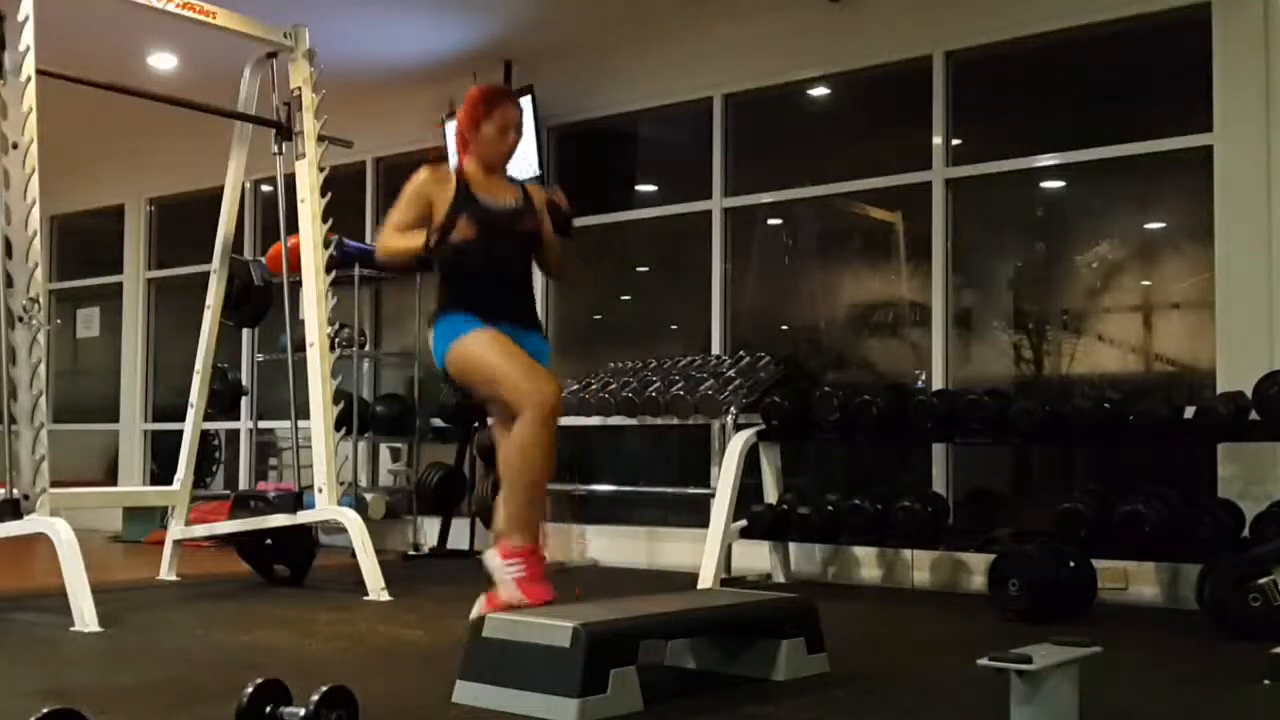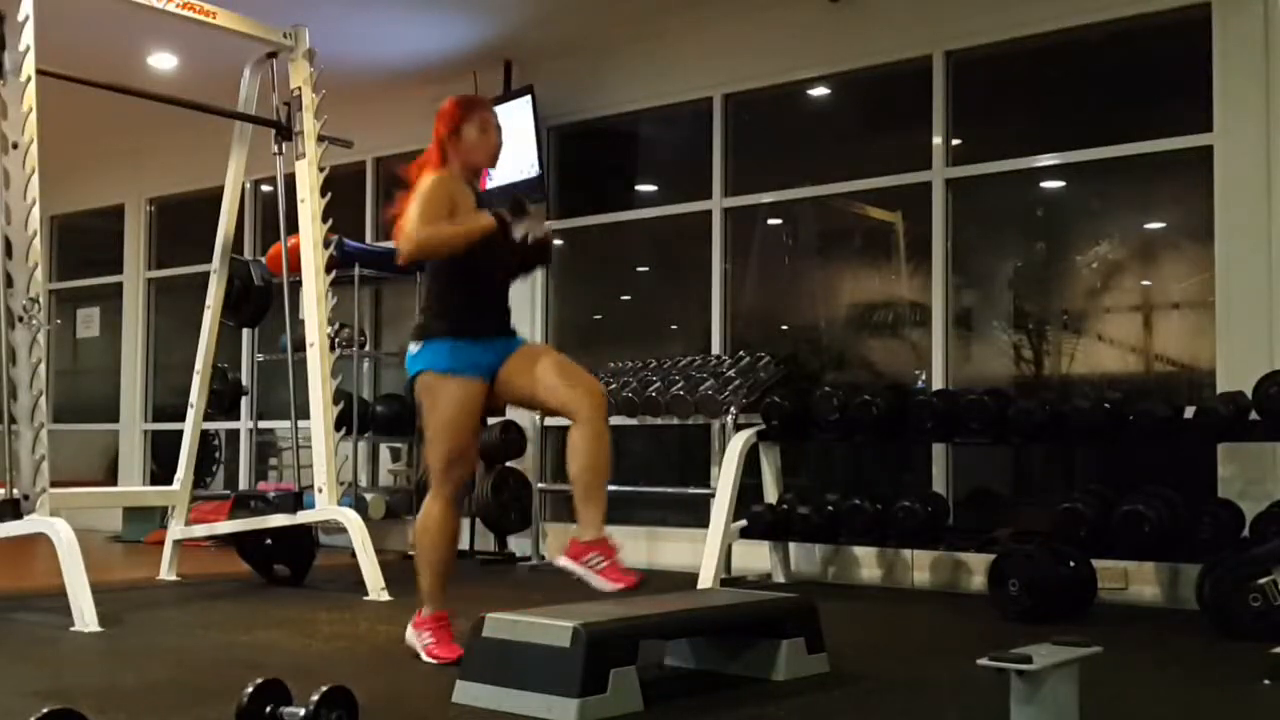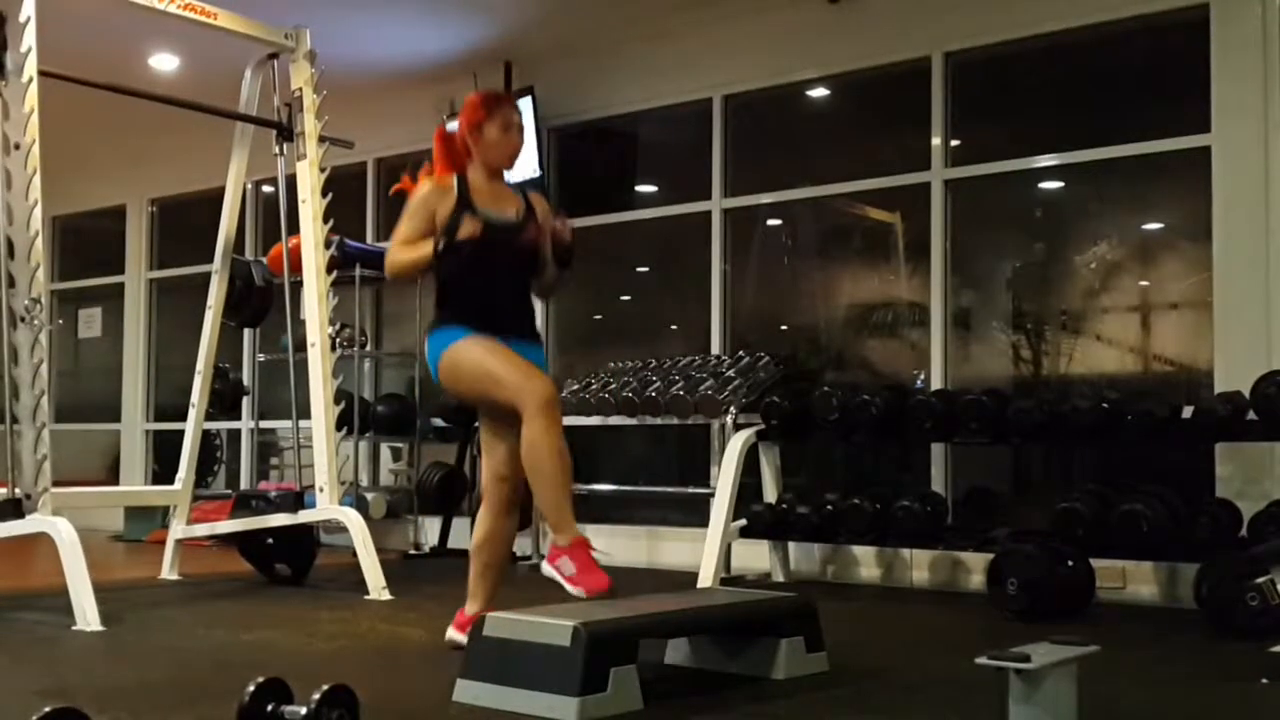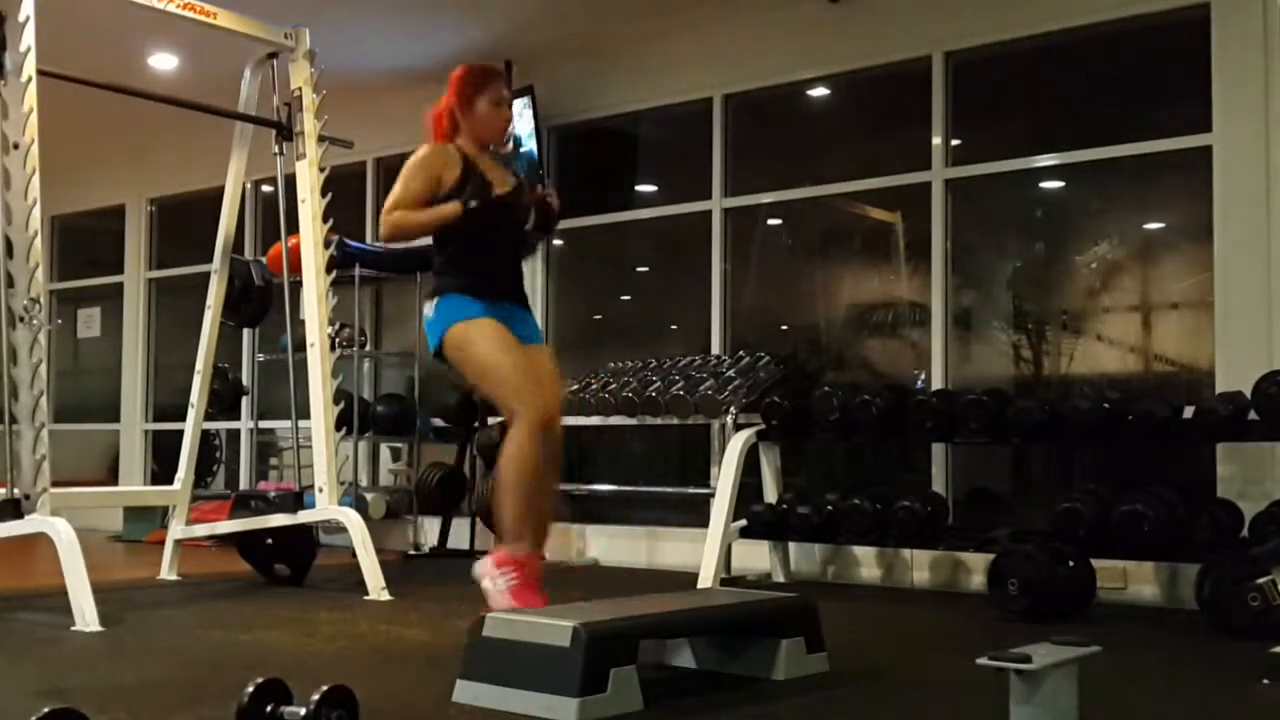
dt=1s
person 1, frame 1
left shoulder: (529, 197)
right shoulder: (434, 183)
left elbow: (555, 269)
right elbow: (385, 245)
left wrist: (559, 228)
right wrist: (435, 239)
left hip: (524, 330)
right hip: (463, 326)
left knee: (522, 469)
right knee: (541, 400)
left ankle: (502, 600)
right ankle: (516, 548)
person 1, frame 2
left shoulder: (483, 198)
right shoulder: (438, 187)
right elbow: (411, 245)
left wrist: (525, 253)
right wrist: (491, 221)
left hip: (500, 343)
right hip: (448, 346)
left knee: (590, 401)
right knee: (450, 483)
left ankle: (588, 543)
right ankle: (429, 618)
person 1, frame 3
left shoulder: (532, 204)
right shoulder: (439, 192)
left elbow: (543, 286)
right elbow: (395, 263)
left wrist: (553, 252)
right wrist: (443, 245)
left hip: (520, 343)
right hip: (459, 336)
left knee: (504, 489)
right knee: (540, 395)
left ankle: (472, 617)
right ankle: (566, 546)
person 1, frame 4
left shoulder: (510, 175)
right shoulder: (436, 159)
right elbow: (389, 226)
left wrist: (543, 218)
right wrist: (465, 206)
left hip: (514, 308)
right hip: (459, 306)
left knee: (548, 434)
right knee: (536, 412)
left ankle: (523, 566)
right ankle: (513, 555)
